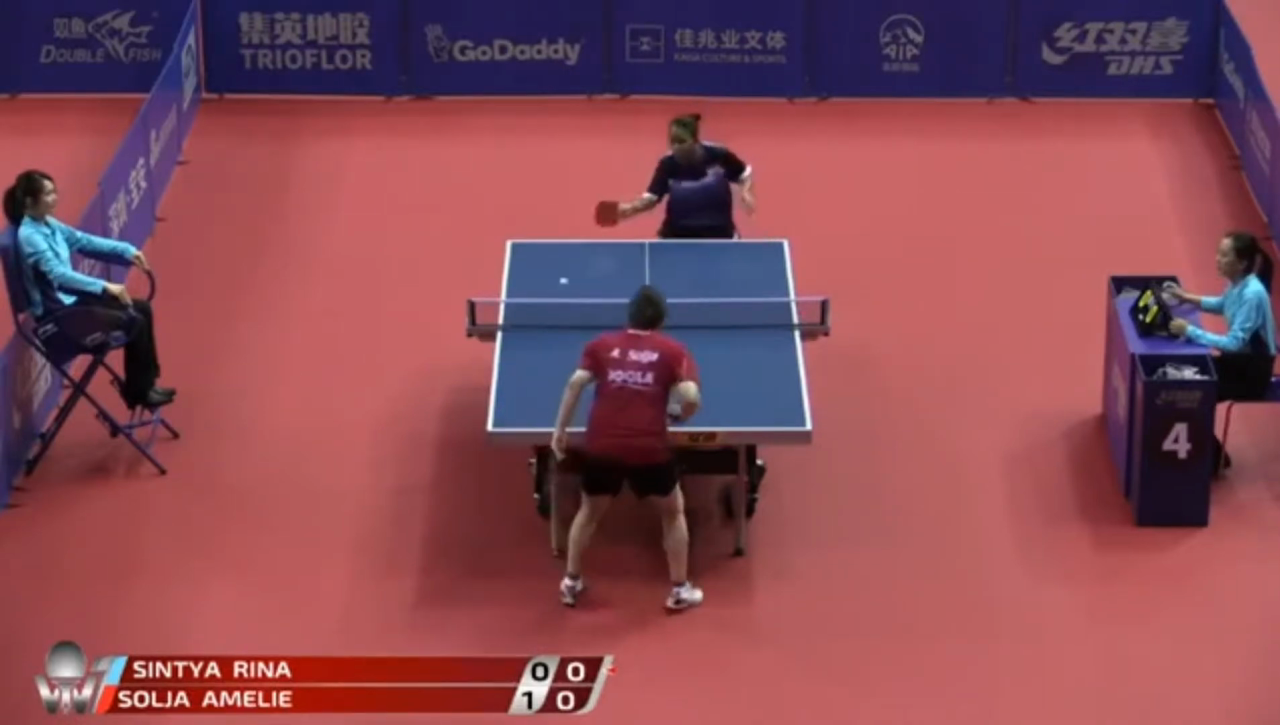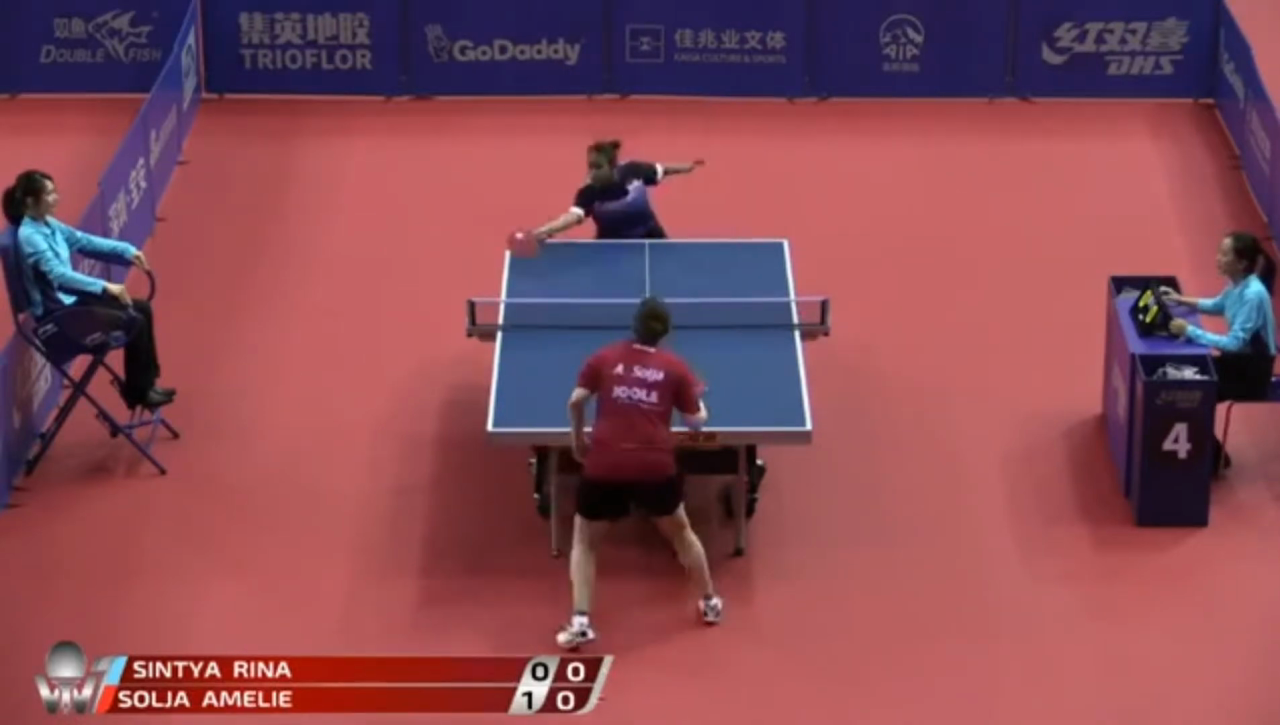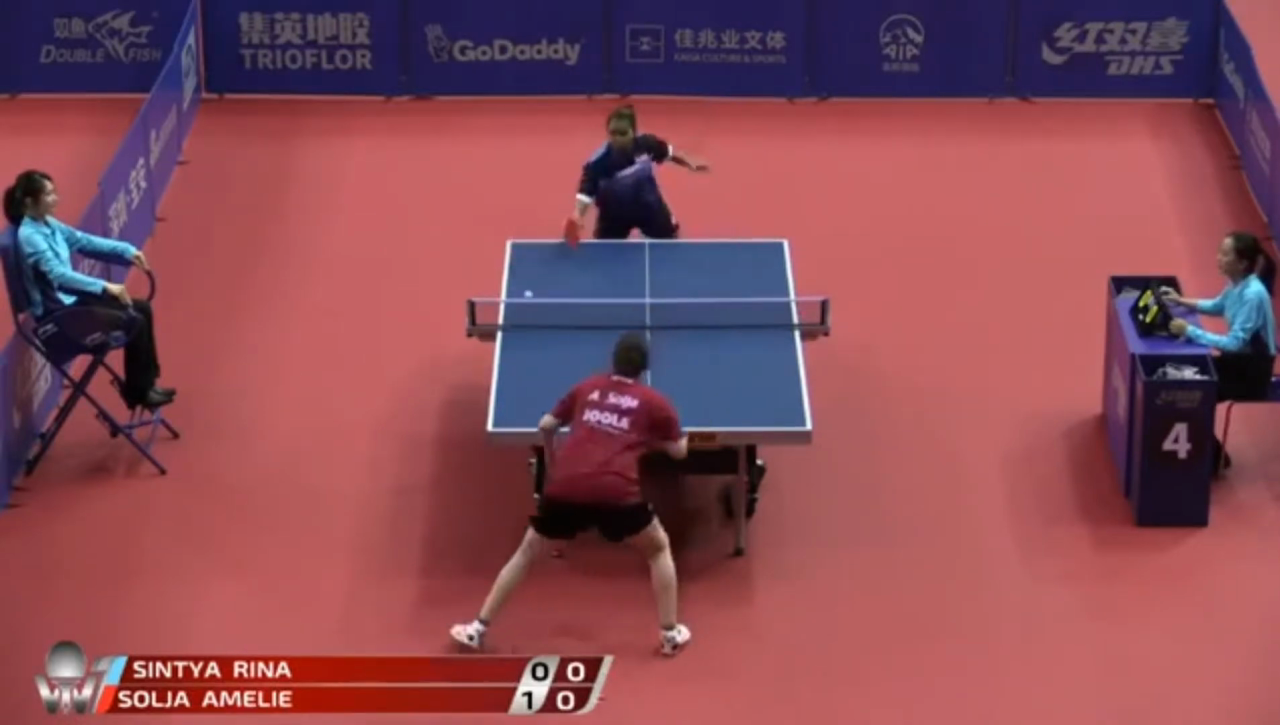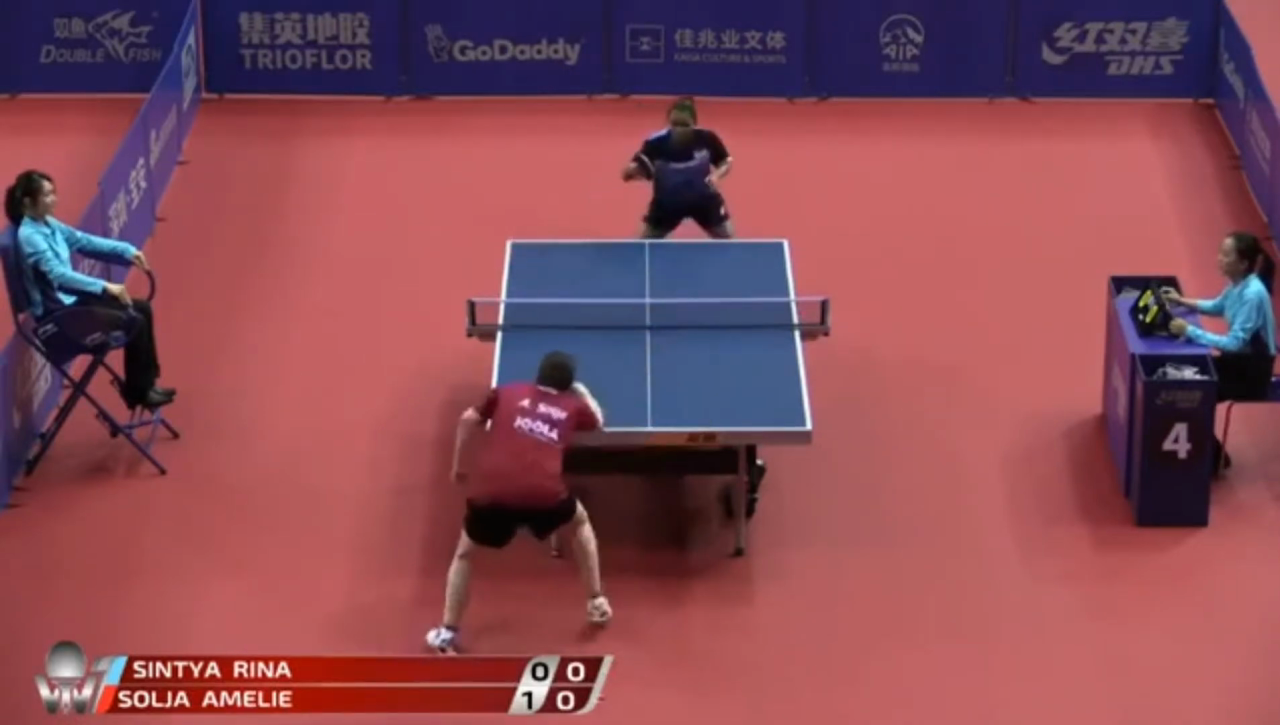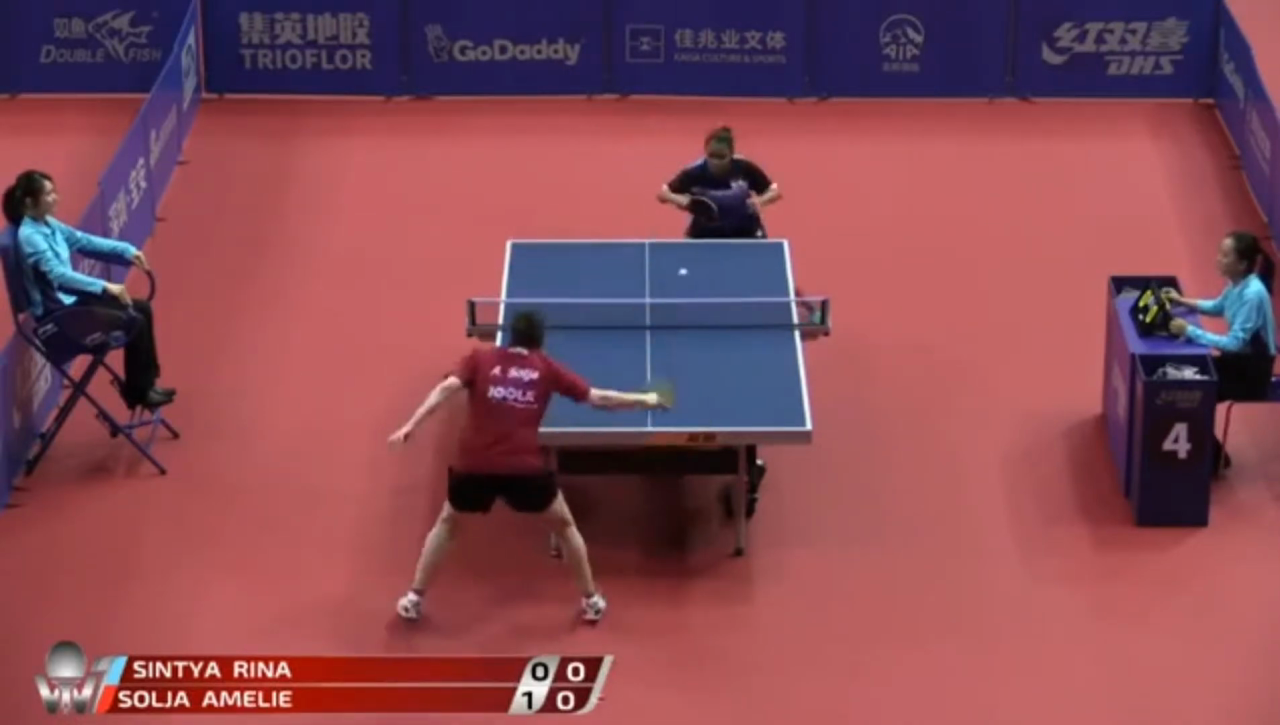
dt=0.3s
person 1, frame 1
left shoulder: (602, 344)
right shoulder: (674, 351)
left elbow: (576, 383)
right elbow: (691, 397)
left wrist: (560, 429)
right wrist: (681, 415)
left hip: (601, 446)
right hip: (650, 449)
left knee: (590, 510)
right knee: (673, 512)
left ankle: (571, 583)
right ankle: (680, 590)
person 1, frame 2
left shoulder: (603, 358)
right shoulder: (677, 369)
left elbow: (575, 401)
right elbow: (695, 421)
left wrist: (577, 437)
right wrist: (700, 405)
left hip: (603, 467)
right hip: (655, 468)
left knee: (583, 541)
right knee: (680, 533)
left ankle: (580, 622)
right ankle: (709, 603)
person 1, frame 3
left shoulder: (585, 388)
right shoulder: (655, 402)
left elbow: (546, 426)
right elbow: (679, 450)
left wrist: (552, 458)
left hip: (565, 488)
right hip: (616, 494)
left knee: (526, 554)
right knee: (659, 549)
left ankle: (477, 628)
right ankle: (670, 632)
person 1, frame 4
left shoulder: (507, 392)
right shoulder: (573, 407)
left elbow: (468, 420)
right elbow: (597, 422)
left wrist: (457, 466)
right wrist: (583, 392)
left hip: (492, 494)
right hip: (545, 495)
left knee: (464, 556)
right knee: (580, 522)
left ankle: (448, 633)
right ankle: (597, 602)
person 1, frame 5
left shoulder: (480, 358)
right shoulder: (548, 369)
left elbow: (447, 387)
right elbow: (597, 399)
left wrist: (411, 425)
right wrist: (645, 400)
left hip: (473, 464)
right hip: (524, 467)
left knee: (447, 522)
right knee: (564, 526)
left ankle: (414, 598)
right ankle: (590, 600)
person 2, frame 1
left shoulder: (48, 223)
right shoulder: (29, 236)
left elbow: (84, 240)
right elbow: (58, 274)
left wrist: (126, 250)
right wrist: (104, 286)
left hip: (72, 296)
right hip: (57, 310)
left knee: (142, 309)
right knee: (134, 322)
left ankle: (146, 382)
right ankle: (139, 392)
person 2, frame 2
left shoulder: (48, 223)
right shoulder: (29, 236)
left elbow: (84, 240)
right elbow: (58, 274)
left wrist: (126, 250)
right wrist: (105, 287)
left hip: (72, 296)
right hip: (57, 310)
left knee: (142, 309)
right knee: (134, 323)
left ankle: (146, 382)
right ankle: (138, 392)
person 2, frame 3
left shoulder: (48, 223)
right shoulder: (29, 236)
left elbow: (84, 241)
right elbow: (58, 274)
left wrist: (126, 250)
right wrist: (105, 286)
left hip: (72, 296)
right hip: (57, 310)
left knee: (142, 309)
right knee: (134, 323)
left ankle: (145, 382)
right ankle: (139, 392)
person 2, frame 4
left shoulder: (47, 223)
right shoulder: (29, 236)
left elbow: (84, 241)
right elbow: (58, 275)
left wrist: (126, 250)
right wrist: (104, 286)
left hip: (72, 296)
right hip: (57, 311)
left knee: (142, 309)
right knee: (134, 322)
left ankle: (145, 382)
right ankle: (138, 392)
person 2, frame 5
left shoulder: (48, 223)
right shoulder: (29, 236)
left elbow: (84, 241)
right elbow: (58, 274)
left wrist: (126, 250)
right wrist: (105, 286)
left hip: (72, 296)
right hip: (57, 310)
left knee: (142, 309)
right knee: (134, 323)
left ankle: (146, 382)
right ankle: (139, 392)
person 3, frame 1
left shoulder: (1252, 294)
right shoulder: (1237, 284)
left elbow: (1233, 343)
right elbow: (1221, 305)
left wrist: (1189, 331)
right wrist: (1185, 297)
left hip: (1254, 369)
right hip: (1240, 358)
left ankle: (1214, 456)
person 3, frame 2
left shoulder: (1253, 294)
right shoulder: (1237, 284)
left elbow: (1234, 343)
right elbow: (1217, 306)
left wrist: (1189, 331)
right wrist: (1182, 300)
left hip: (1254, 370)
right hip: (1240, 358)
left ankle: (1214, 456)
person 3, frame 3
left shoulder: (1253, 295)
right shoulder: (1237, 284)
left elbow: (1234, 343)
right elbow: (1216, 306)
left wrist: (1189, 331)
right wrist: (1181, 301)
left hip: (1254, 370)
right hip: (1240, 358)
left ankle: (1214, 456)
person 3, frame 4
left shoulder: (1253, 294)
right shoulder: (1237, 284)
left elbow: (1234, 343)
right elbow: (1217, 307)
left wrist: (1189, 331)
right wrist: (1182, 301)
left hip: (1254, 370)
right hip: (1240, 358)
left ankle: (1215, 456)
person 3, frame 5
left shoulder: (1252, 294)
right shoulder: (1237, 284)
left elbow: (1234, 343)
right elbow: (1217, 307)
left wrist: (1189, 331)
right wrist: (1182, 301)
left hip: (1254, 370)
right hip: (1240, 358)
left ankle: (1215, 456)
person 4, frame 1
left shoulder: (719, 156)
right shoulder: (667, 165)
left elbow: (745, 174)
right elbow: (651, 198)
left wrist: (746, 193)
right wrist: (630, 208)
left hip: (717, 223)
right hip: (679, 223)
person 4, frame 2
left shoulder: (633, 171)
right shoulder: (588, 193)
left elbow: (659, 171)
right elbow: (573, 216)
left wrist: (684, 168)
right wrist: (544, 231)
left hip: (650, 237)
person 4, frame 3
left shoulder: (646, 143)
right shoulder: (597, 164)
left elbow: (668, 153)
right elbow: (584, 198)
left wrist: (690, 164)
right wrist: (577, 217)
left hip: (650, 208)
right hip: (614, 216)
person 4, frame 4
left shoulder: (706, 139)
right shoulder: (656, 144)
left elbow: (726, 162)
right elbow: (626, 175)
left wrist: (716, 176)
right wrist: (635, 170)
left hip: (704, 201)
right hip: (667, 204)
person 4, frame 5
left shoulder: (745, 168)
right shoulder: (695, 172)
left elbow: (773, 190)
right elbow: (664, 192)
left wrist: (760, 201)
right wrist: (680, 200)
left hip: (745, 230)
right hip: (705, 232)
left ankle: (808, 308)
